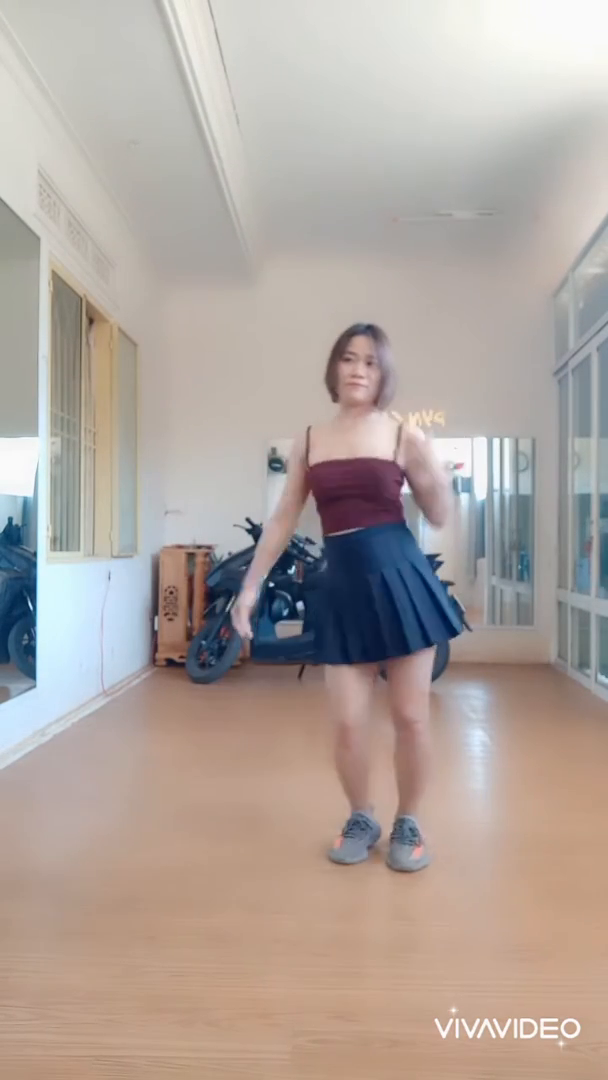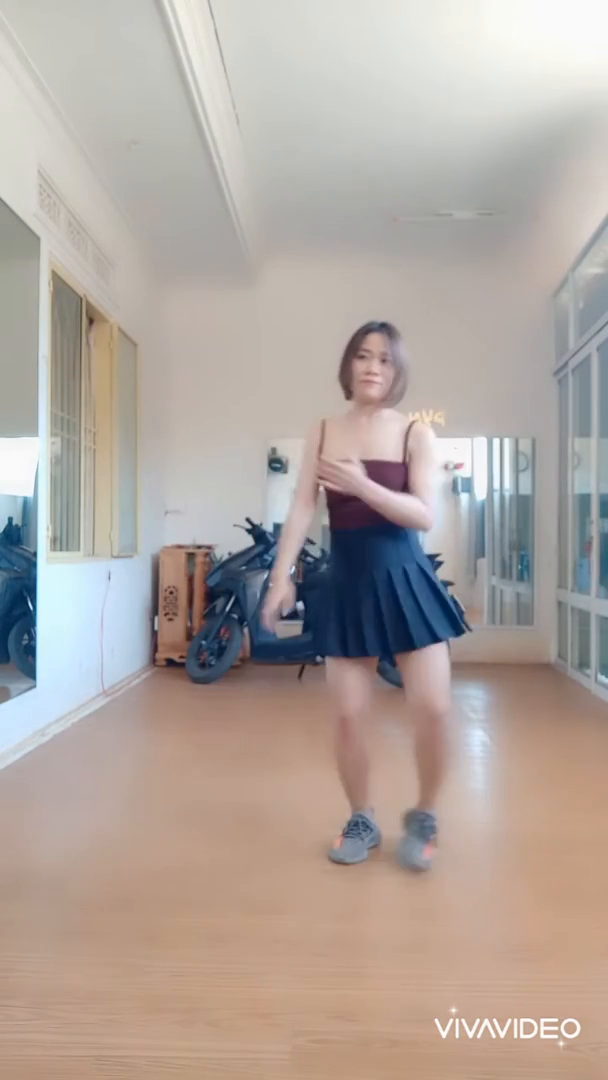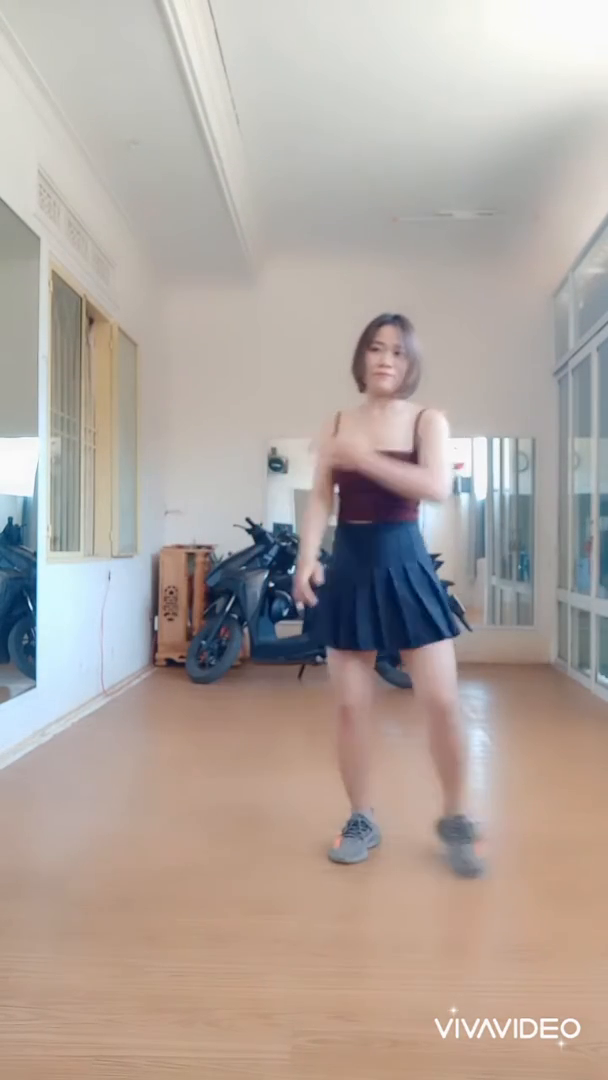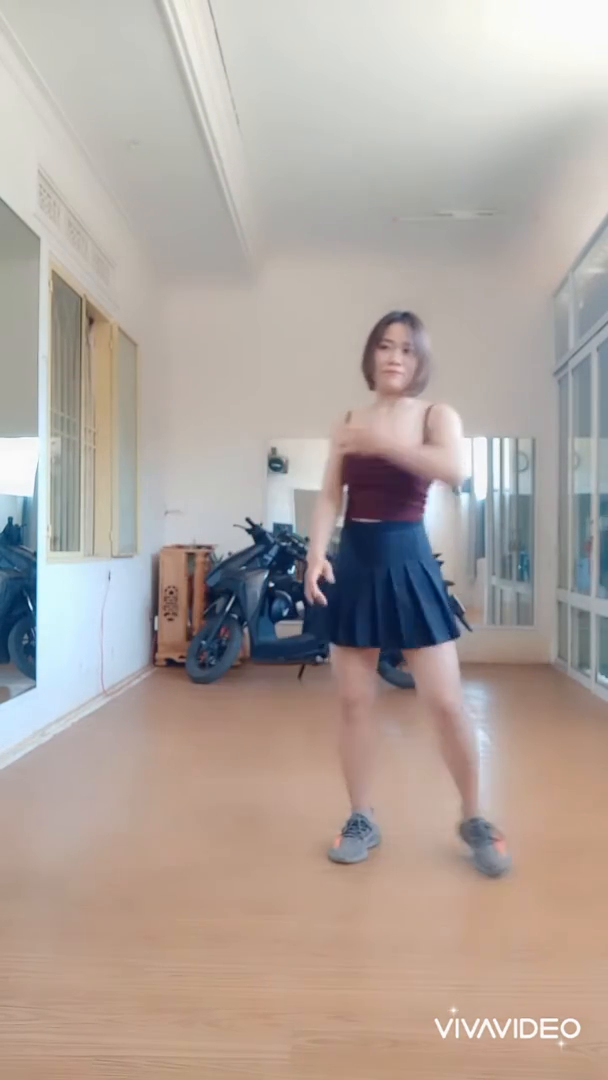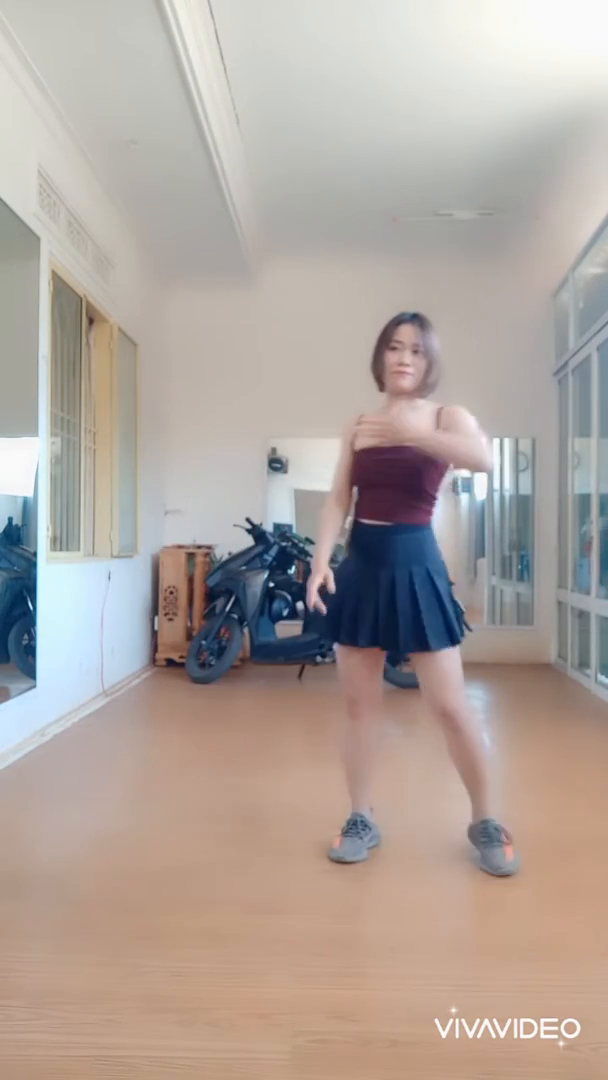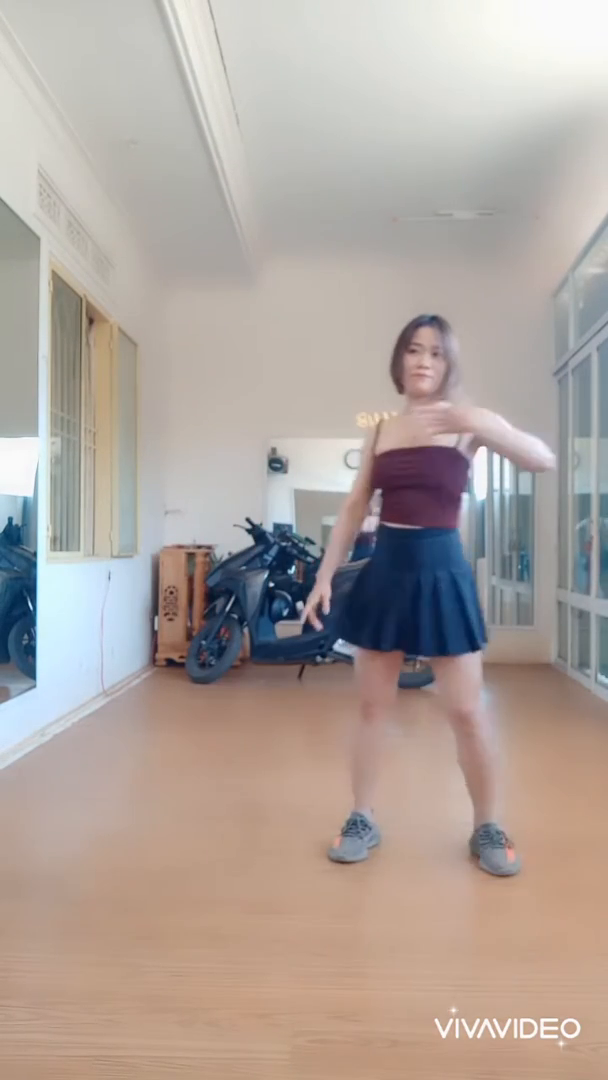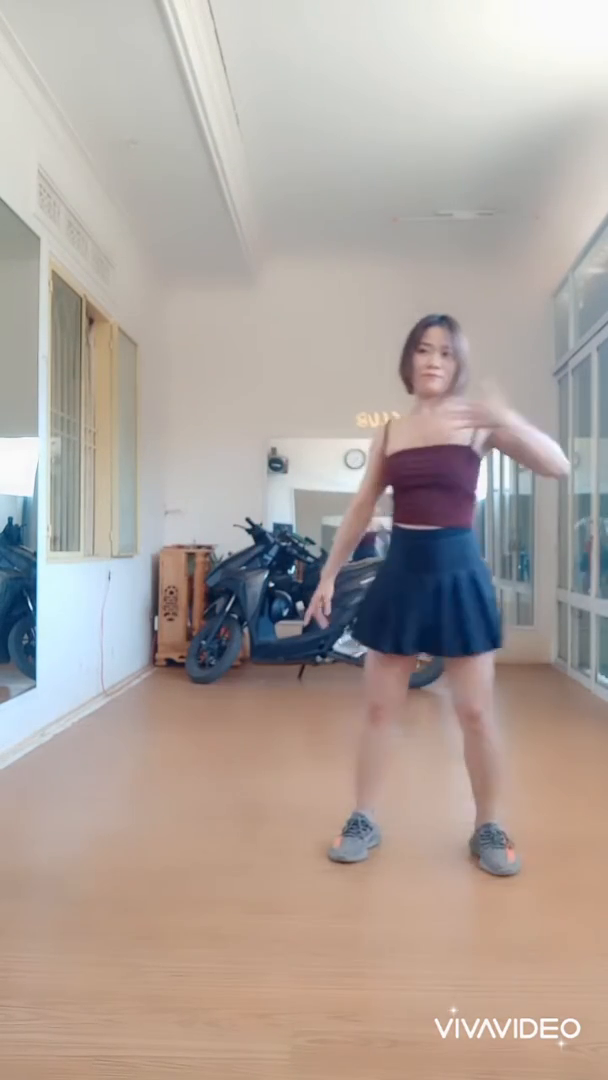
dt=0.1s
person 1, frame 1
left shoulder: (402, 434)
right shoulder: (310, 439)
left elbow: (440, 517)
right elbow: (284, 518)
left wrist: (434, 476)
right wrist: (250, 584)
left hip: (402, 579)
right hip: (346, 585)
left knee: (411, 715)
right knee: (349, 721)
left ankle: (406, 823)
right ankle: (362, 819)
person 1, frame 2
left shoulder: (413, 432)
right shoulder: (323, 433)
left elbow: (424, 514)
right elbow: (301, 509)
left wrist: (365, 488)
right wrist: (281, 575)
left hip: (404, 578)
right hip: (347, 582)
left knee: (433, 708)
right knee: (350, 715)
left ankle: (424, 816)
right ankle: (362, 820)
person 1, frame 3
left shoulder: (425, 420)
right shoulder: (338, 425)
left elbow: (437, 488)
right elbow: (319, 498)
left wrist: (364, 459)
right wrist: (307, 557)
left hip: (404, 569)
right hip: (348, 572)
left knee: (443, 702)
right knee: (351, 708)
left ankle: (454, 817)
right ankle: (361, 821)
person 1, frame 4
left shoulder: (437, 416)
right shoulder: (350, 424)
left elbow: (455, 471)
right elbow: (329, 498)
left wrist: (383, 444)
right wrist: (316, 556)
left hip: (408, 567)
right hip: (353, 570)
left knee: (446, 704)
right knee: (353, 704)
left ankle: (475, 820)
right ankle: (362, 819)
person 1, frame 5
left shoulder: (445, 417)
right shoulder: (359, 428)
left elbow: (482, 457)
right elbow: (337, 503)
left wrist: (413, 433)
right wrist: (319, 564)
left hip: (416, 569)
right hip: (361, 570)
left knee: (451, 708)
right knee: (361, 704)
left ankle: (486, 822)
right ankle: (362, 821)
person 1, frame 6
left shoulder: (468, 420)
right shoulder: (381, 431)
left elbow: (543, 458)
right elbow: (353, 509)
left wrist: (478, 427)
right wrist: (323, 575)
left hip: (441, 572)
right hip: (384, 573)
left knee: (466, 712)
right knee: (373, 705)
left ankle: (486, 826)
right ankle: (363, 820)
person 1, frame 7
left shoulder: (480, 422)
right shoulder: (390, 433)
left elbow: (557, 466)
right elbow: (361, 510)
left wrist: (510, 422)
right wrist: (327, 577)
left hip: (459, 575)
right hip: (401, 574)
left knee: (476, 714)
right knee: (379, 705)
left ankle: (488, 828)
right ankle: (362, 821)
